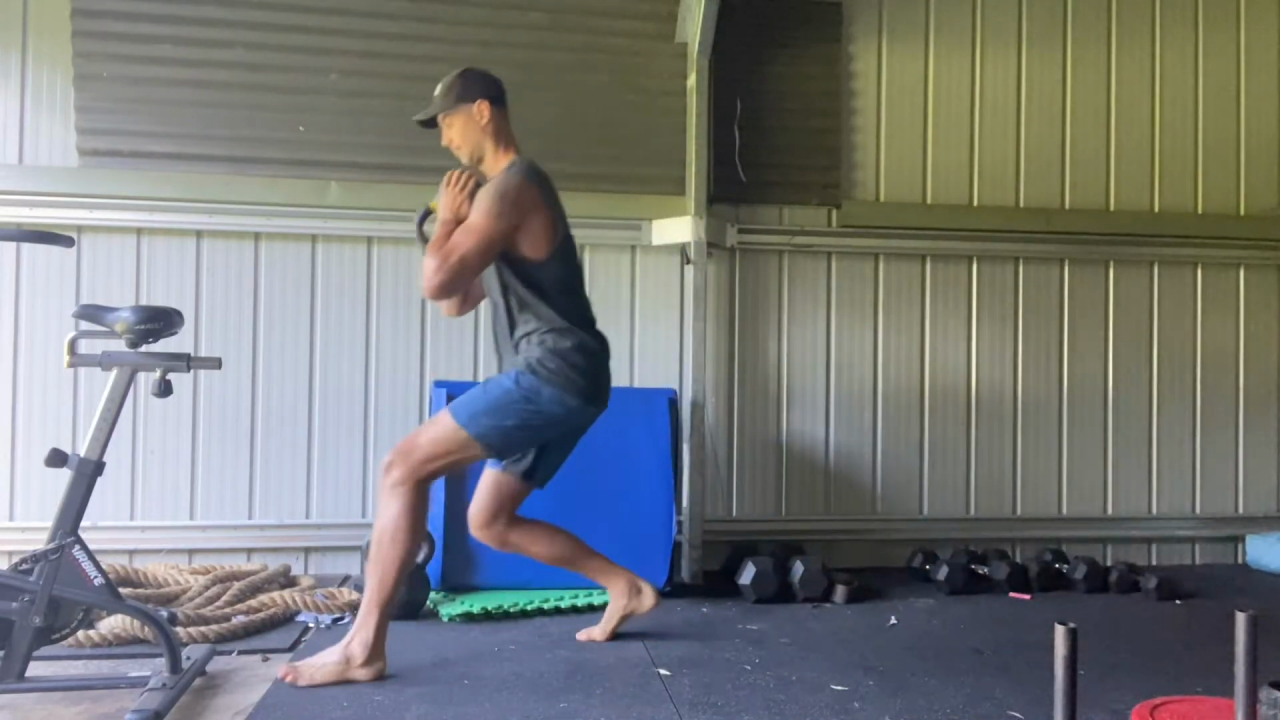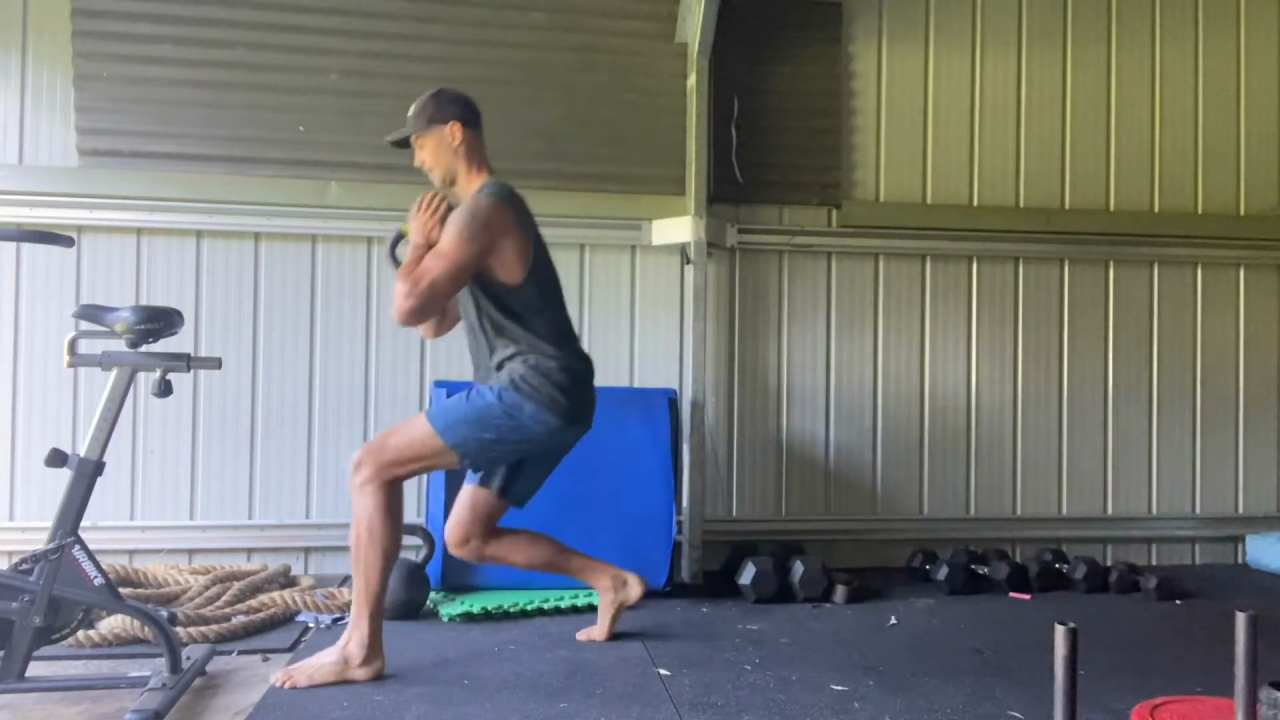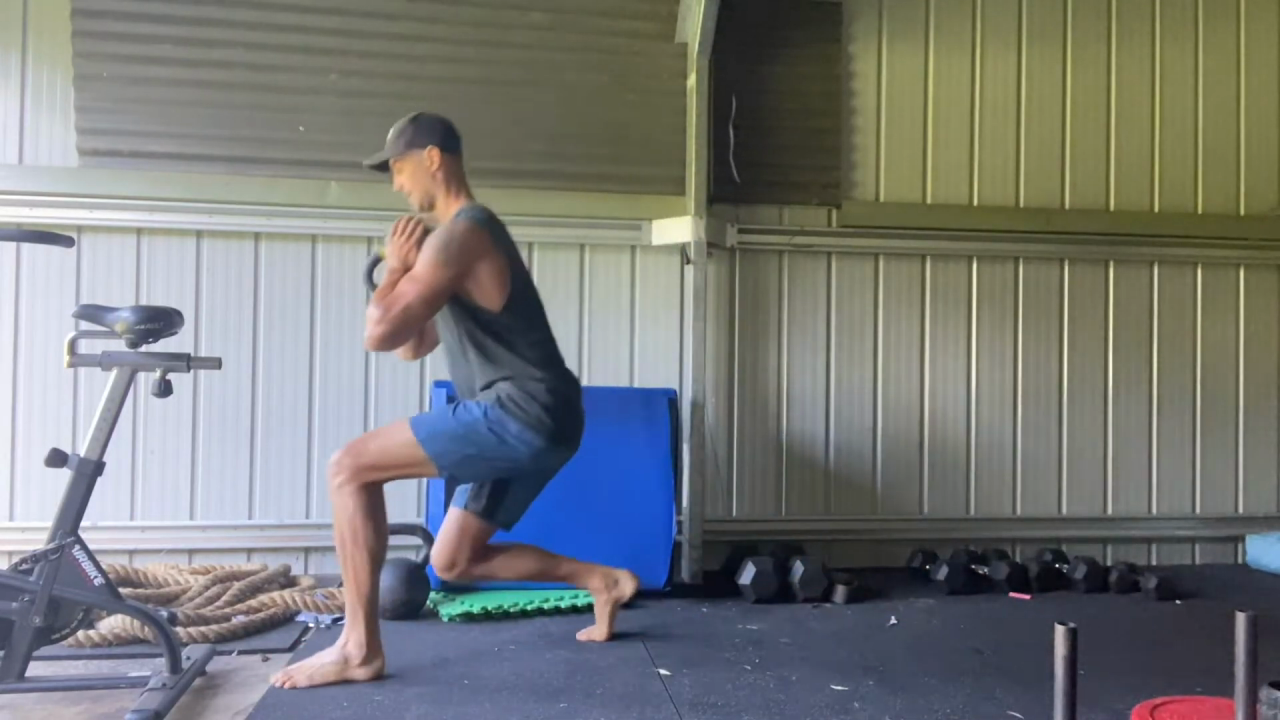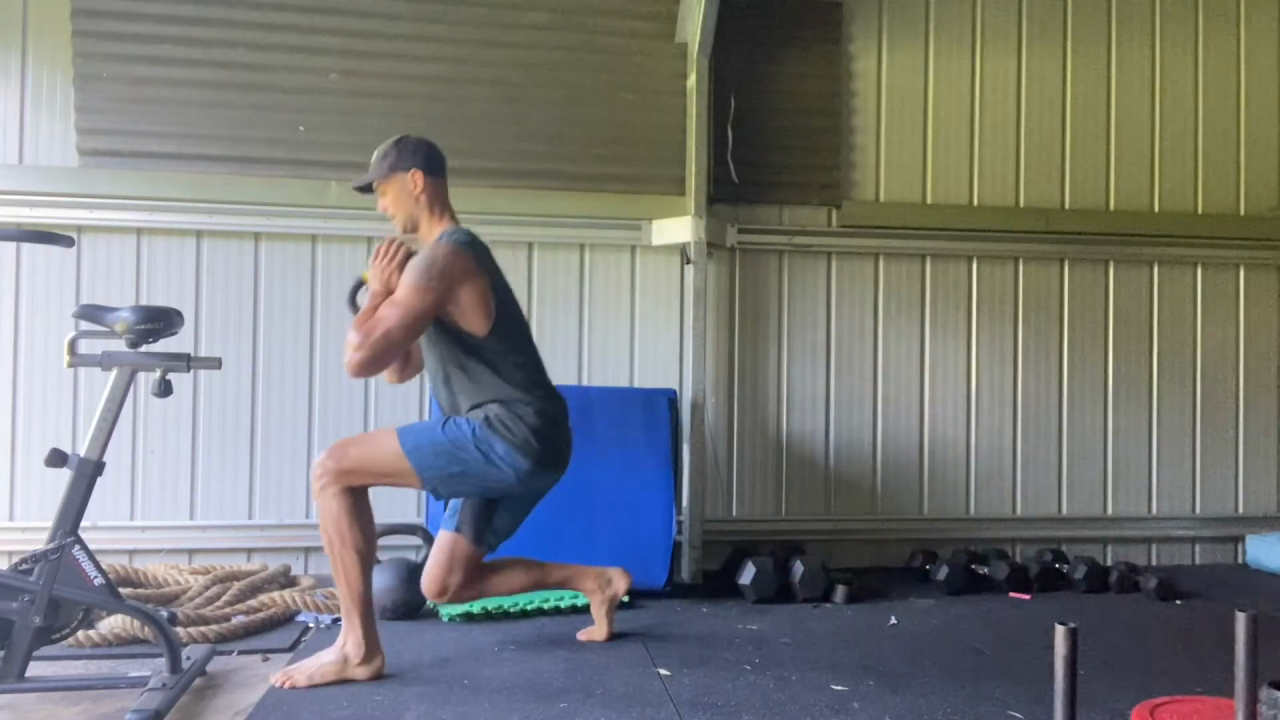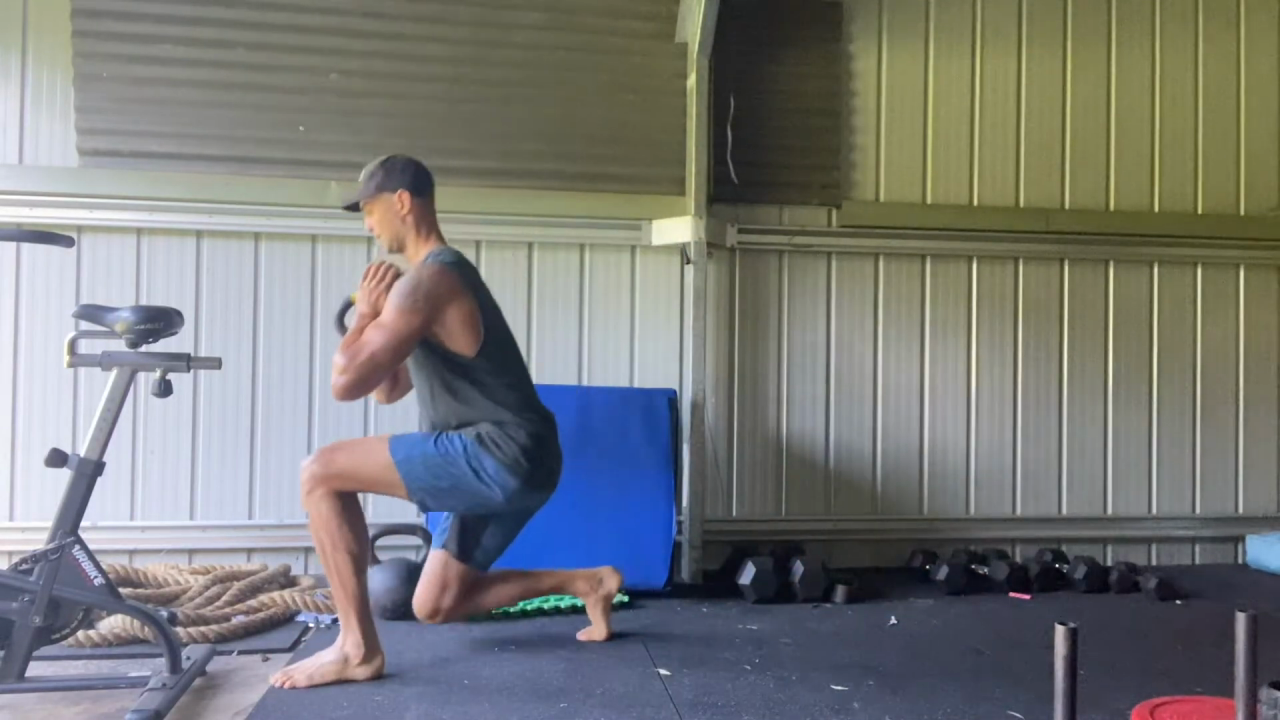
dt=0.1s
person 1, frame 1
left shoulder: (512, 186)
right shoulder: (504, 189)
left elbow: (438, 283)
right elbow: (461, 301)
left wrist: (449, 221)
right wrist: (455, 225)
left hip: (555, 372)
right hip: (558, 379)
left knee: (403, 467)
right knee: (490, 520)
left ankle: (363, 648)
right ankle: (625, 586)
person 1, frame 2
left shoulder: (481, 210)
right shoulder: (480, 211)
left elbow: (409, 308)
right elbow: (437, 324)
left wrist: (420, 244)
right wrist: (429, 246)
left hip: (537, 390)
right hip: (546, 398)
left knee: (372, 465)
right knee: (467, 536)
left ankle: (359, 647)
right ankle: (611, 580)
person 1, frame 3
left shoulder: (460, 235)
right shoulder: (459, 236)
left elbow: (381, 333)
right elbow: (415, 345)
left wrist: (396, 269)
right wrist: (408, 272)
left hip: (525, 415)
right hip: (529, 422)
left knee: (350, 464)
right knee: (453, 559)
left ankle: (358, 648)
right ankle: (603, 580)
person 1, frame 4
left shoulder: (440, 259)
right shoulder: (447, 257)
left elbow: (361, 357)
right elbow: (400, 368)
left wrist: (378, 293)
right wrist: (390, 293)
left hip: (512, 436)
right hip: (522, 444)
left knee: (332, 469)
right knee: (444, 584)
left ankle: (357, 648)
right ankle: (597, 581)
person 1, frame 5
left shoulder: (428, 280)
right shoulder: (438, 278)
left elbow: (346, 379)
right elbow: (389, 388)
left wrist: (366, 313)
right wrist: (377, 315)
left hip: (503, 457)
right hip: (504, 462)
left knee: (321, 473)
right knee: (435, 605)
left ankle: (356, 648)
right ankle: (590, 583)
